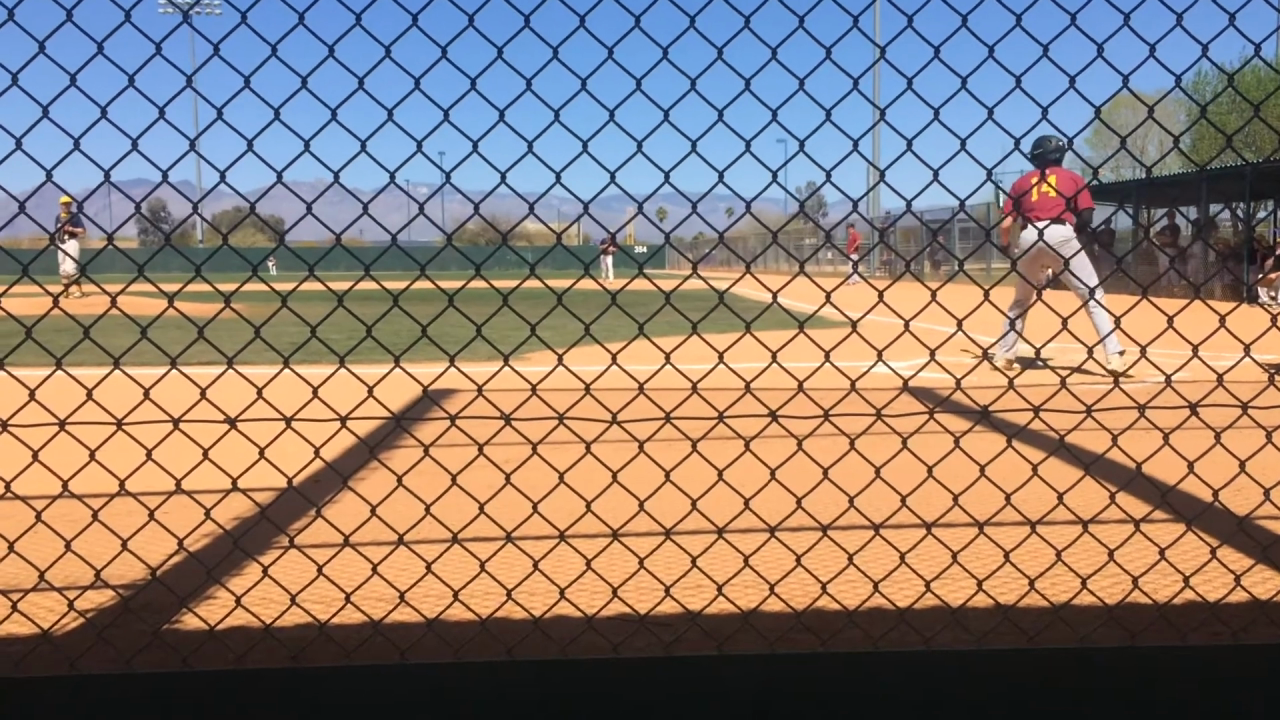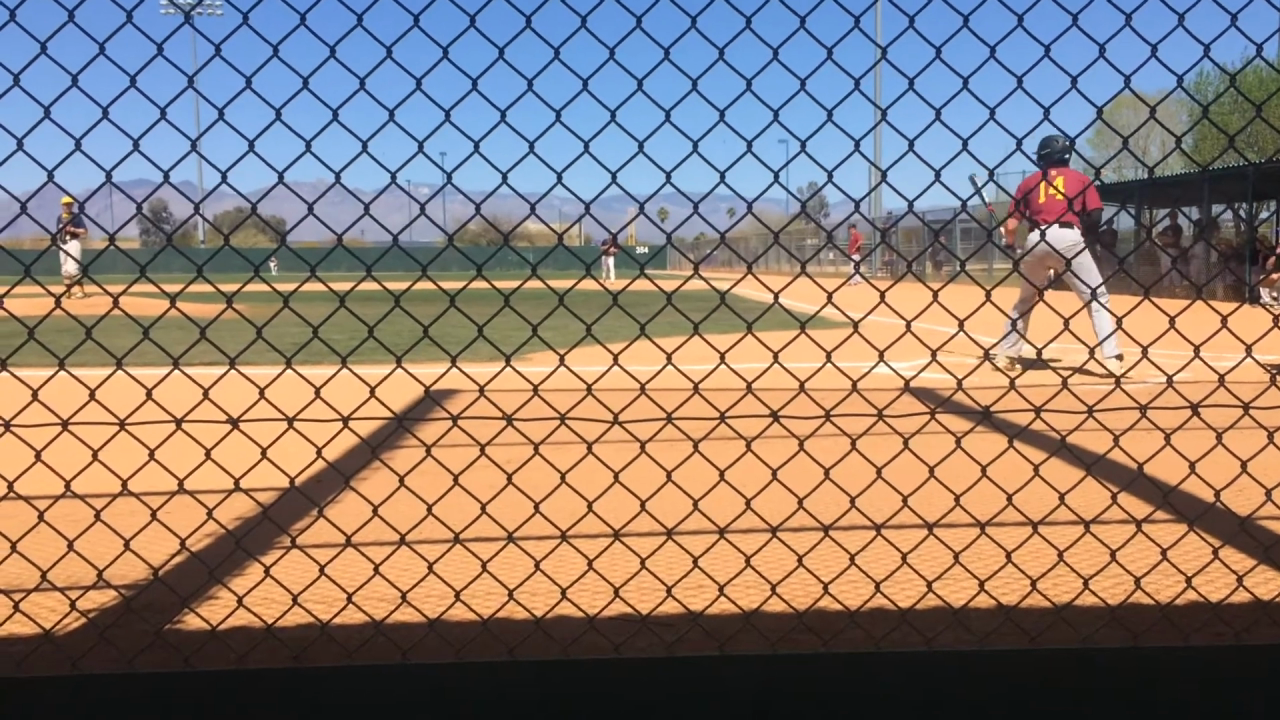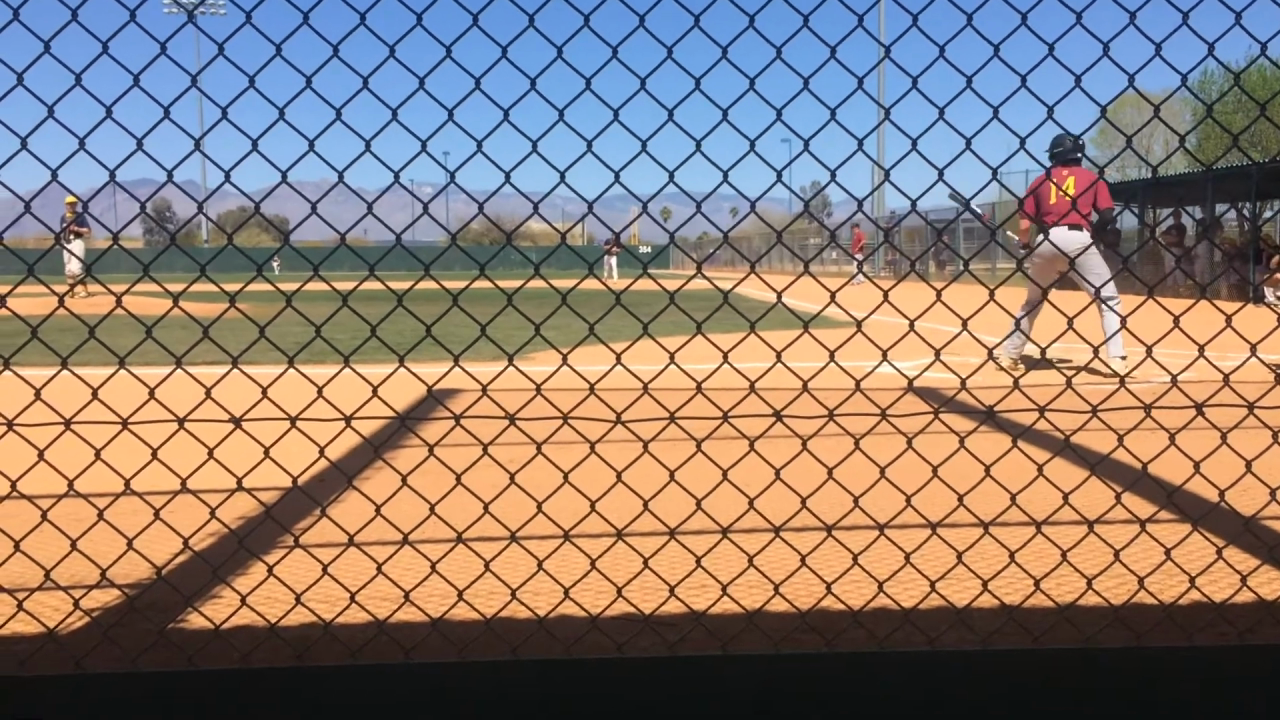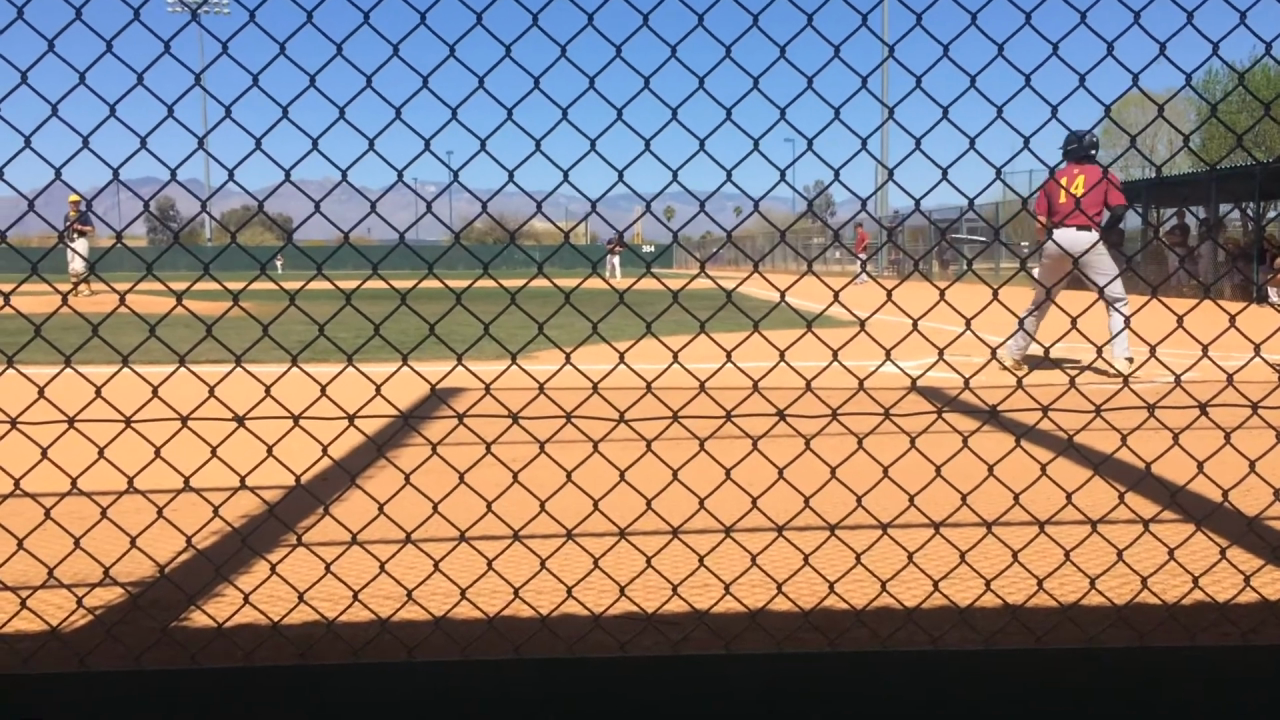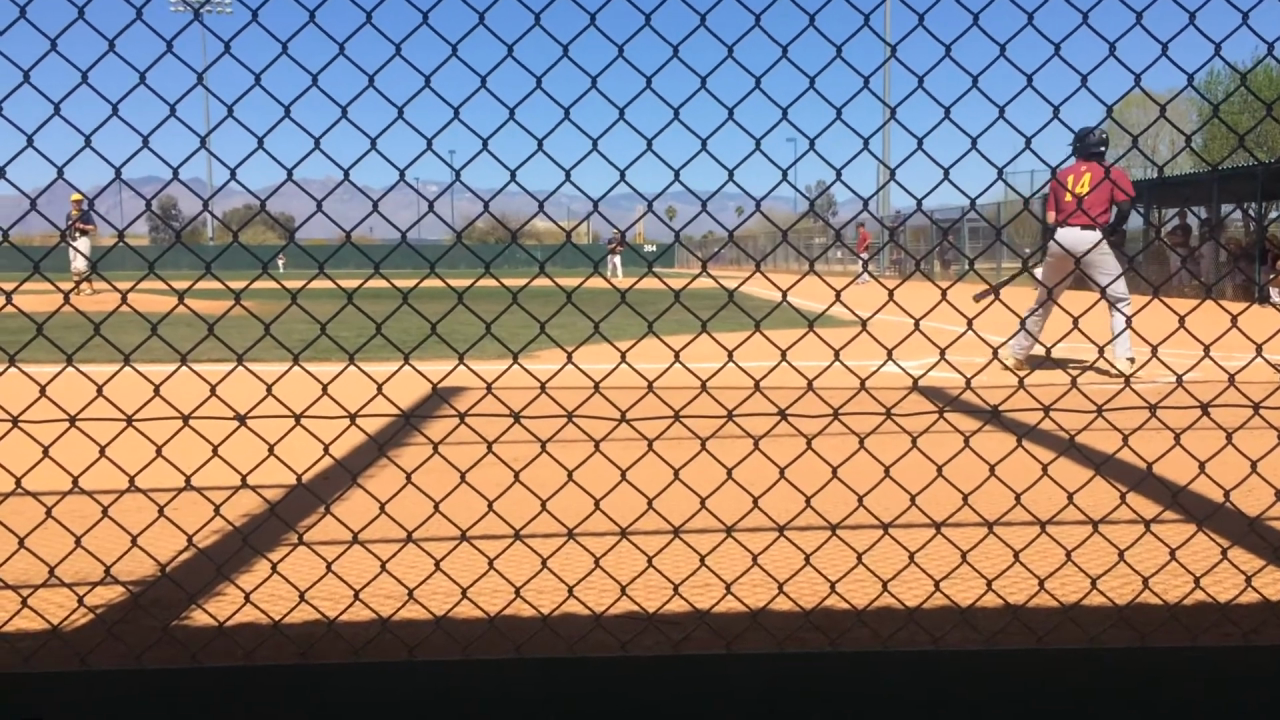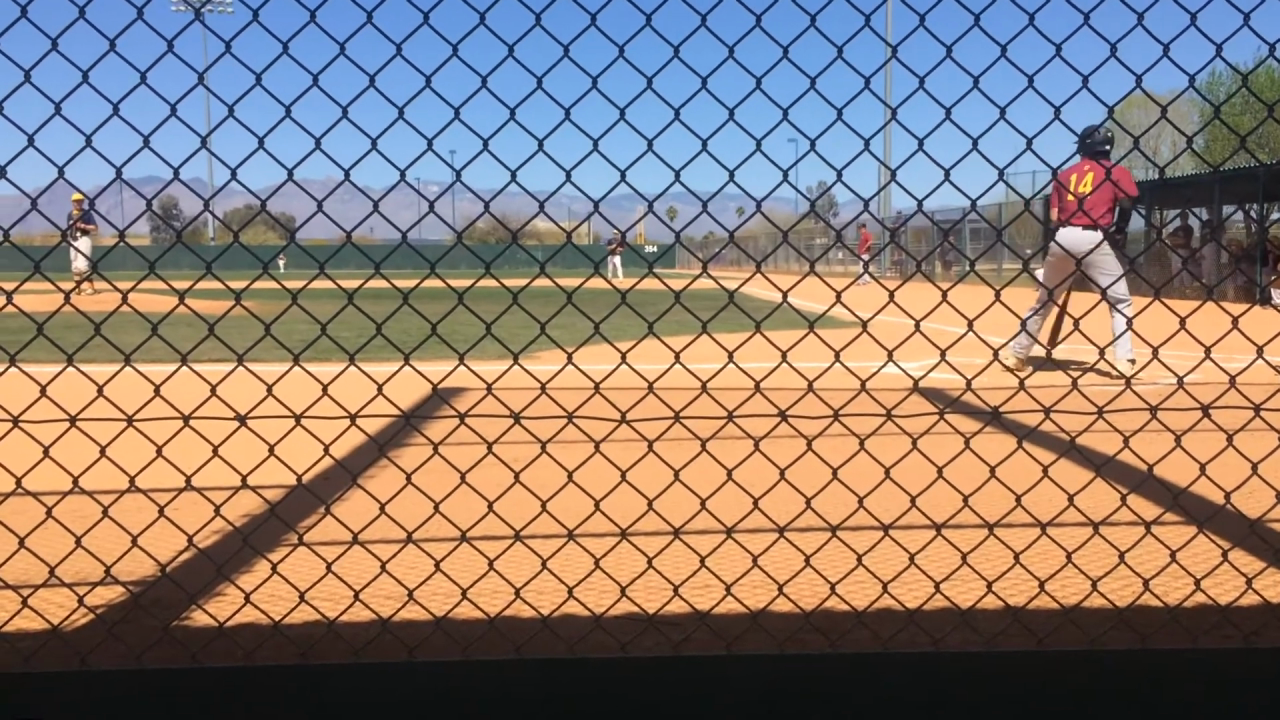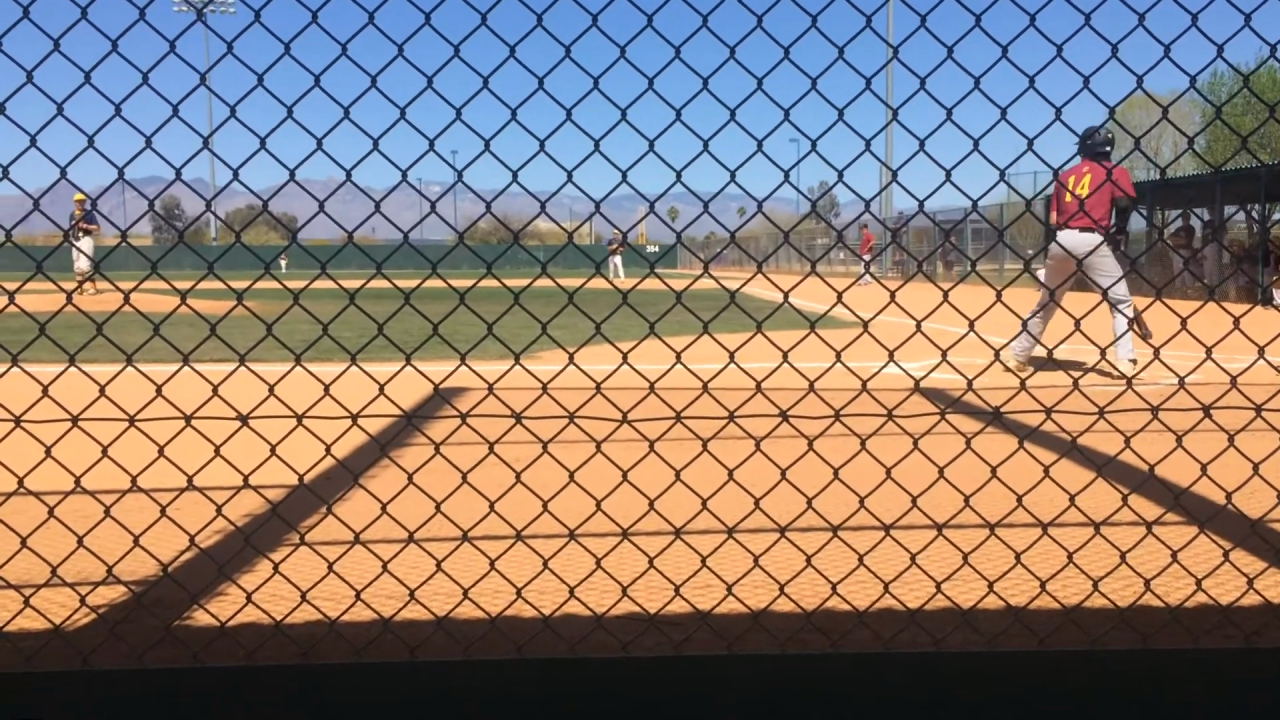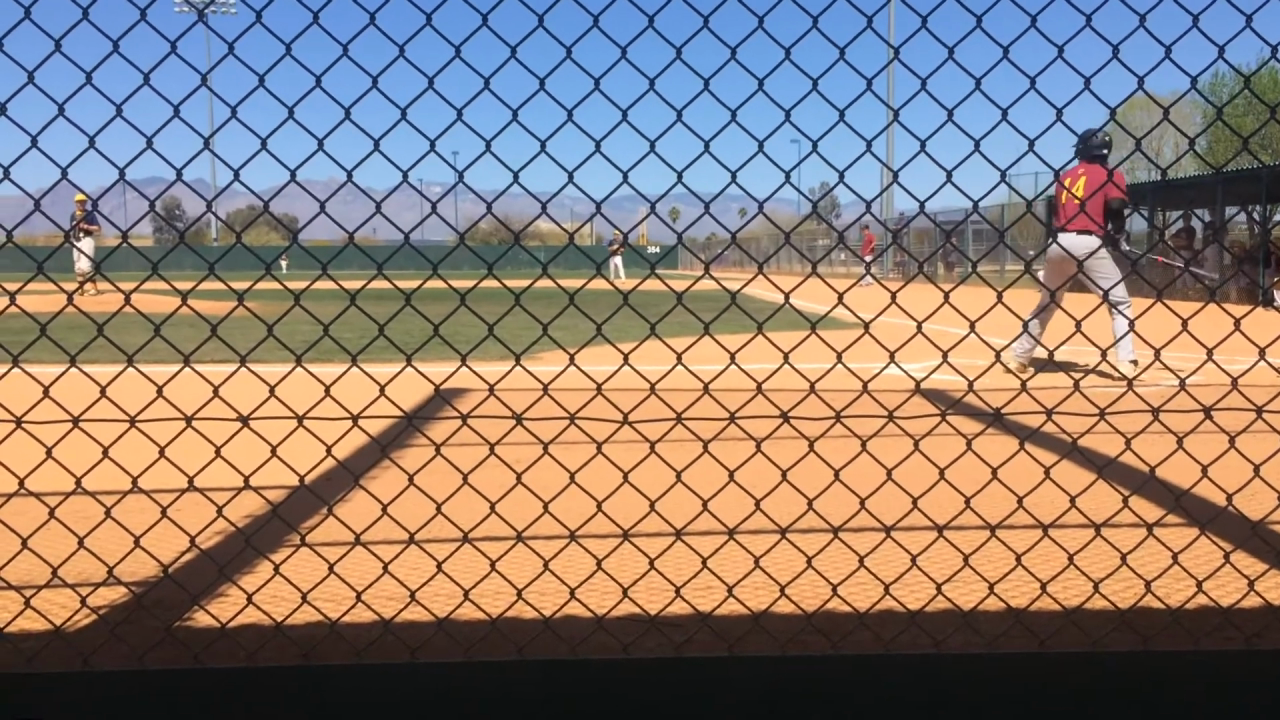
dt=0.1s
person 1, frame 1
left shoulder: (1022, 182)
right shoulder: (1074, 178)
left elbow: (1006, 224)
right elbow: (1086, 218)
left wrist: (1006, 246)
left hip: (1028, 237)
right hip: (1061, 235)
left knee: (1021, 300)
right knee: (1093, 295)
left ankle: (1003, 356)
right ankle: (1114, 355)
person 1, frame 2
left shoulder: (1028, 182)
right shoulder: (1081, 178)
left elbow: (1012, 226)
right elbow: (1095, 217)
left wrist: (1009, 242)
left hip: (1036, 240)
right hip: (1068, 237)
left knee: (1025, 301)
right knee: (1097, 298)
left ankle: (1005, 356)
right ankle: (1112, 359)
person 1, frame 3
left shoulder: (1039, 181)
right shoulder: (1092, 178)
left elbow: (1024, 225)
right elbow: (1107, 217)
left wrist: (1026, 244)
left hip: (1045, 241)
right hip: (1078, 240)
left knee: (1032, 301)
right knee: (1109, 299)
left ankle: (1009, 356)
right ankle: (1116, 358)
person 1, frame 4
left shoulder: (1053, 178)
right shoulder: (1104, 175)
left elbow: (1041, 222)
right elbow: (1118, 212)
left wrist: (1047, 242)
right wrist: (1102, 231)
left hip: (1056, 240)
right hip: (1087, 239)
left knee: (1040, 301)
right knee: (1117, 300)
left ankle: (1013, 356)
right ankle: (1120, 360)
person 1, frame 5
left shoulder: (1061, 175)
right shoulder: (1112, 173)
left elbow: (1050, 218)
right elbow: (1125, 207)
right wrist: (1112, 231)
left hip: (1060, 238)
right hip: (1091, 239)
left knee: (1043, 301)
right knee: (1120, 300)
left ankle: (1016, 356)
right ankle: (1122, 360)
person 1, frame 6
left shoulder: (1065, 174)
right shoulder: (1117, 171)
left elbow: (1053, 216)
right elbow: (1126, 203)
right wrist: (1117, 229)
left hip: (1062, 238)
right hip: (1092, 239)
left knee: (1044, 301)
right knee: (1121, 301)
left ankle: (1016, 355)
right ankle: (1124, 361)
person 1, frame 7
left shoulder: (1065, 175)
right shoulder: (1116, 172)
left elbow: (1053, 220)
right elbow: (1124, 203)
right wrist: (1118, 231)
left hip: (1061, 241)
right hip: (1092, 241)
left knee: (1046, 303)
right knee: (1121, 302)
left ankle: (1018, 357)
right ankle: (1125, 361)
person 1, frame 8
left shoulder: (1064, 177)
right shoulder: (1109, 174)
right elbow: (1115, 204)
right wrist: (1117, 232)
left hip: (1057, 243)
right hip: (1087, 244)
left knee: (1046, 304)
right knee: (1120, 303)
left ankle: (1018, 359)
right ankle: (1126, 362)
